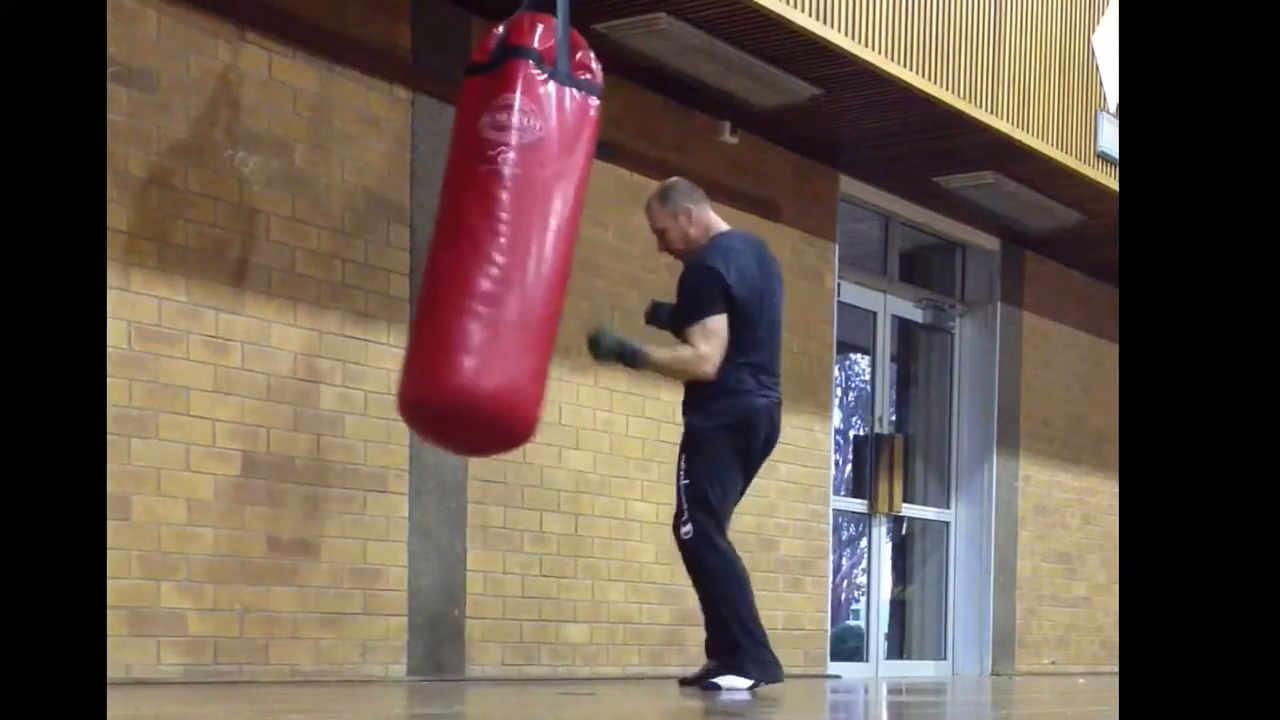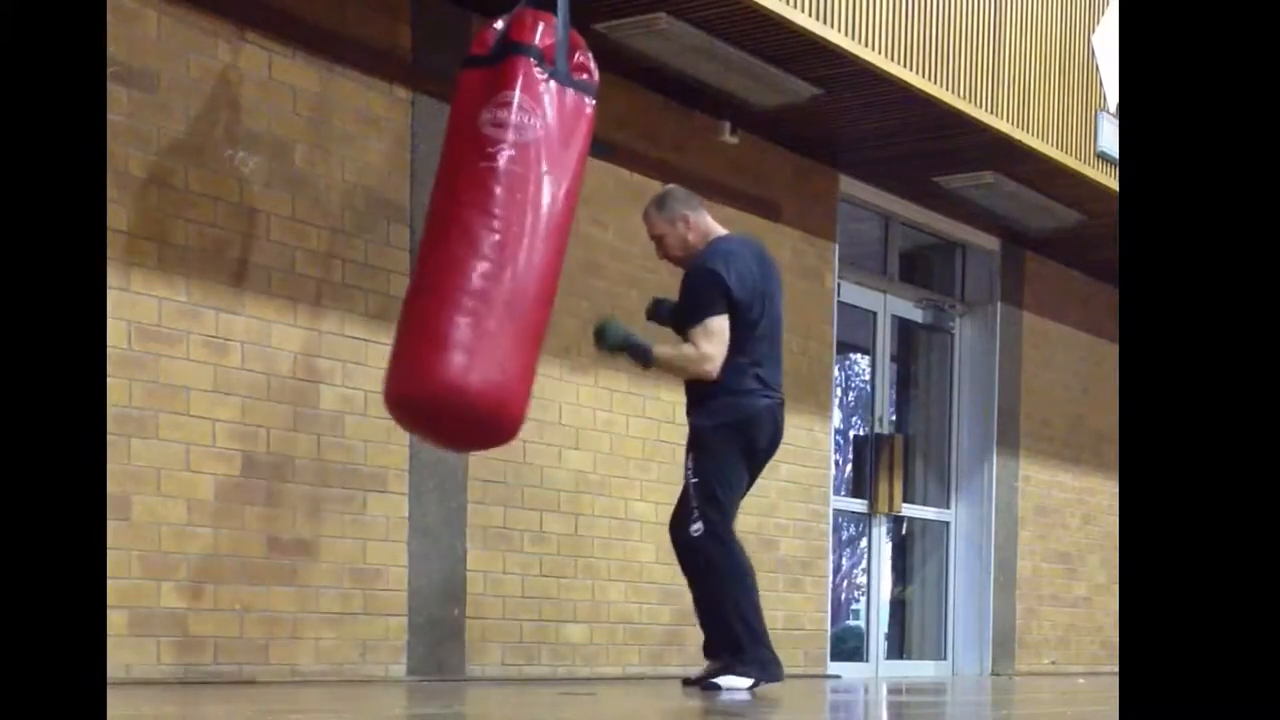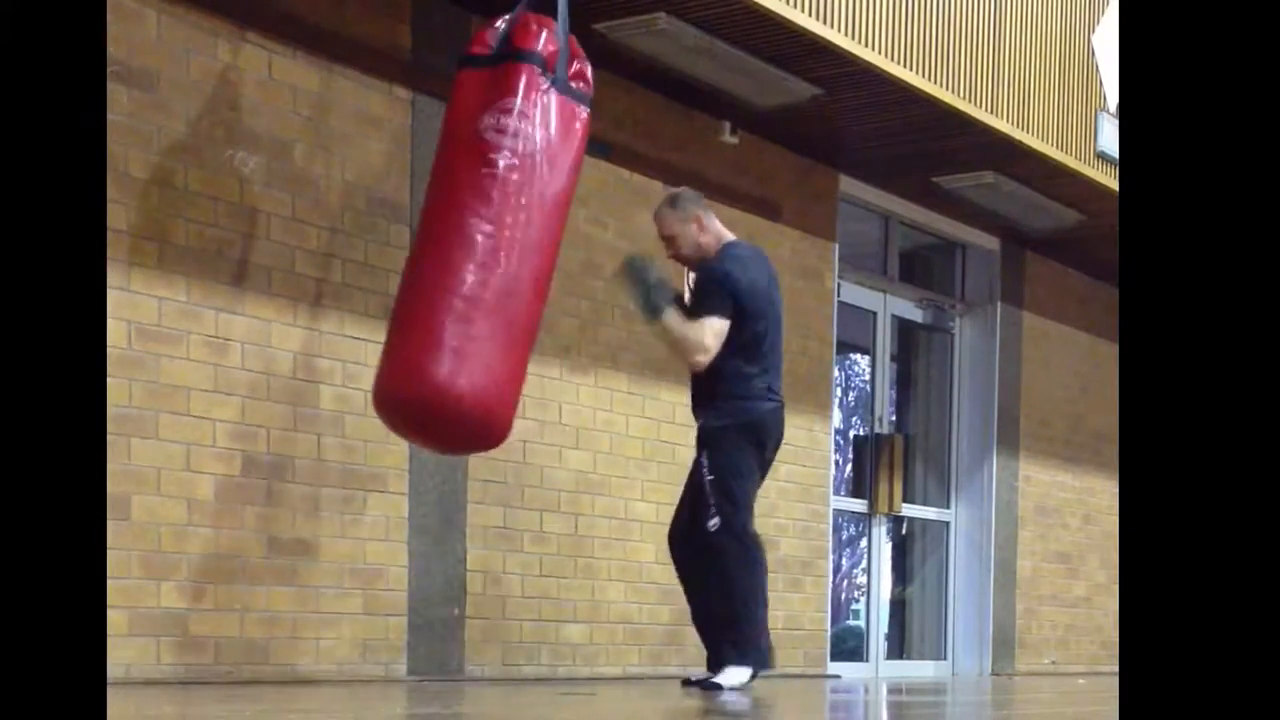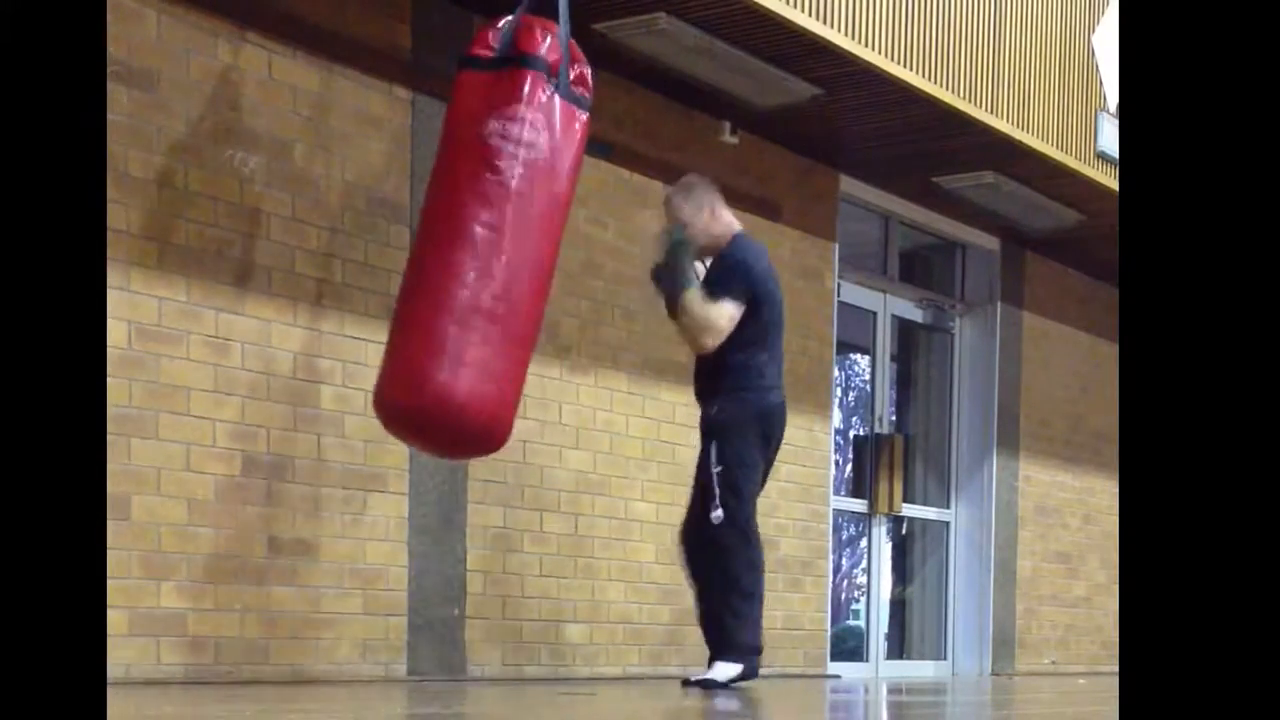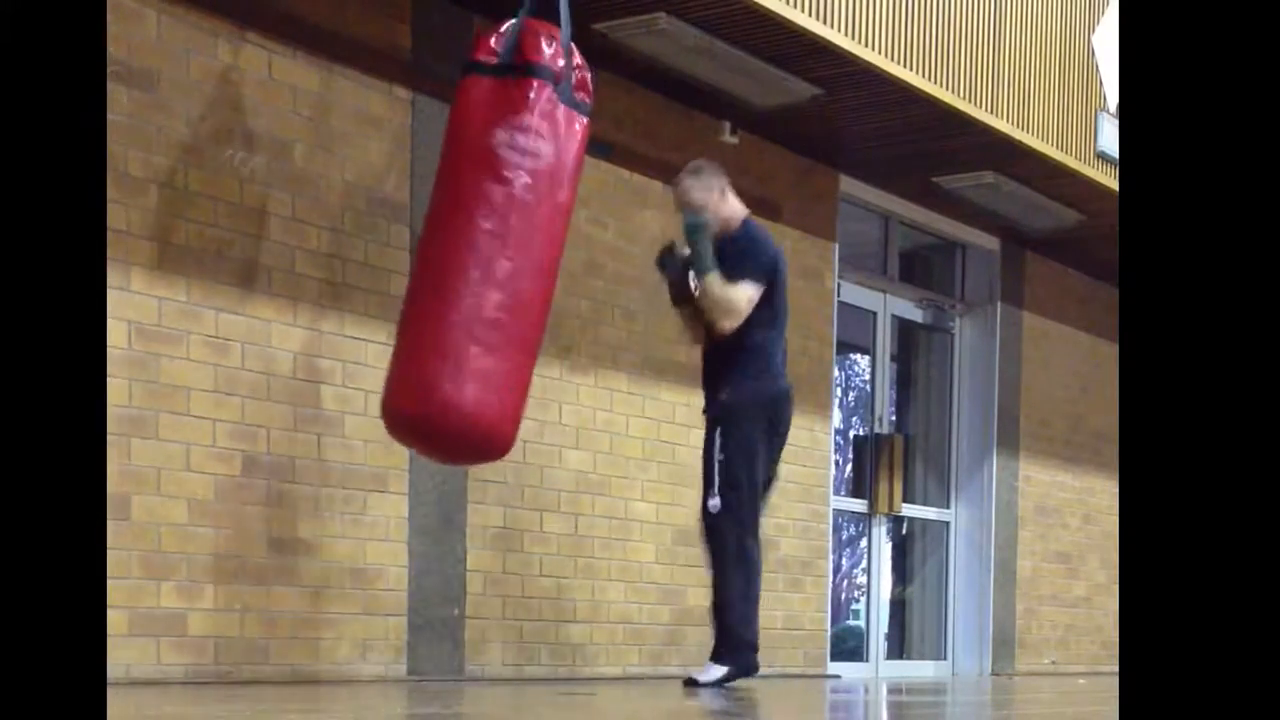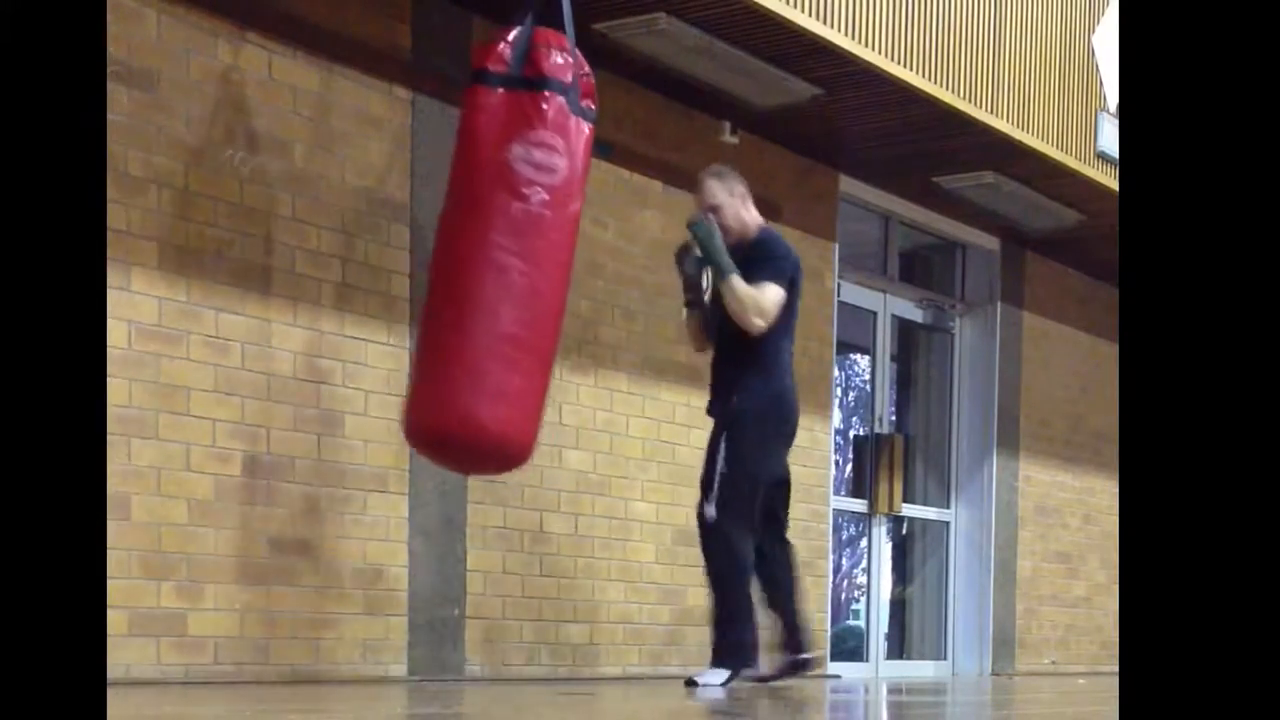
dt=0.1s
person 1, frame 1
left shoulder: (706, 267)
right shoulder: (755, 250)
left elbow: (704, 362)
left wrist: (630, 353)
right wrist: (677, 318)
left hip: (721, 417)
right hip: (759, 412)
left knee: (700, 535)
right knee: (698, 532)
left ankle: (754, 662)
right ankle: (727, 654)
person 1, frame 2
left shoulder: (707, 270)
right shoulder: (752, 253)
left elbow: (707, 362)
left wrist: (635, 347)
right wrist: (674, 315)
left hip: (726, 419)
right hip: (760, 412)
left knee: (708, 536)
right knee: (694, 534)
left ankle: (754, 661)
right ankle: (726, 658)
person 1, frame 3
left shoulder: (718, 273)
right shoulder: (751, 261)
left elbow: (699, 352)
left wrist: (655, 301)
right wrist: (670, 308)
left hip: (732, 421)
right hip: (760, 416)
left knee: (726, 533)
right knee: (690, 536)
left ankle: (746, 653)
right ankle: (726, 657)
person 1, frame 4
left shoulder: (734, 261)
right shoulder: (737, 259)
left elbow: (709, 337)
right elbow: (706, 337)
left wrist: (685, 269)
right wrist: (674, 297)
left hip: (737, 412)
right hip: (751, 411)
left knee: (726, 527)
right knee: (702, 531)
left ankle: (738, 651)
right ankle: (731, 652)
person 1, frame 5
left shoulder: (748, 244)
right shoulder: (735, 247)
left elbow: (728, 316)
right elbow: (703, 329)
left wrist: (702, 255)
right wrist: (679, 282)
left hip: (746, 397)
right hip: (755, 399)
left knee: (726, 517)
right knee: (732, 520)
left ankle: (734, 650)
right ankle: (736, 651)
person 1, frame 6
left shoulder: (770, 251)
right shoulder: (731, 260)
left elbow: (757, 319)
right elbow: (702, 338)
left wrist: (719, 259)
right wrist: (691, 281)
left hip: (754, 405)
right hip: (763, 407)
left knee: (723, 525)
right knee: (763, 530)
left ankle: (734, 654)
right ankle: (795, 646)
